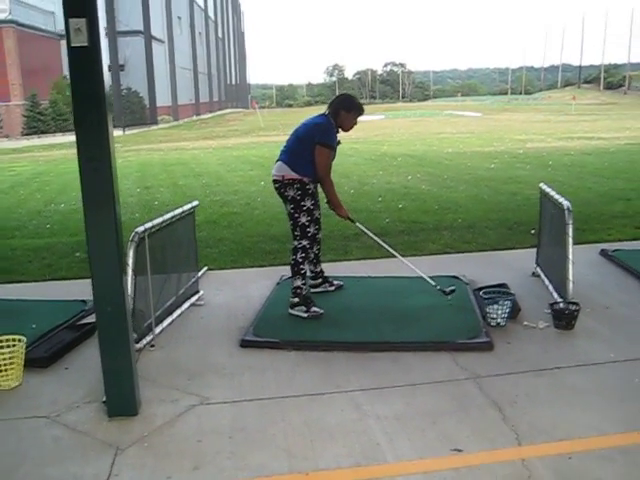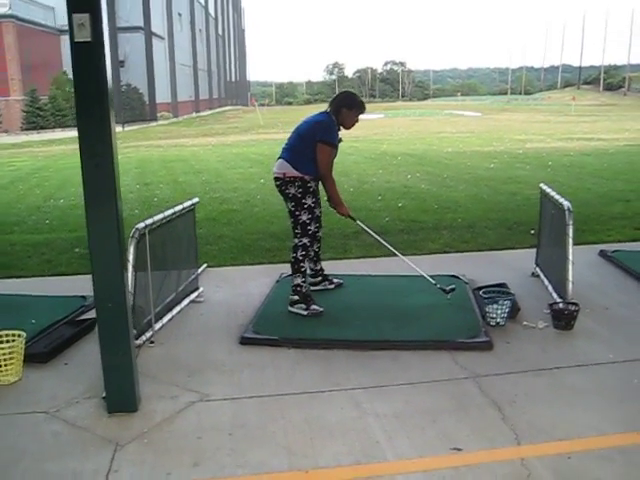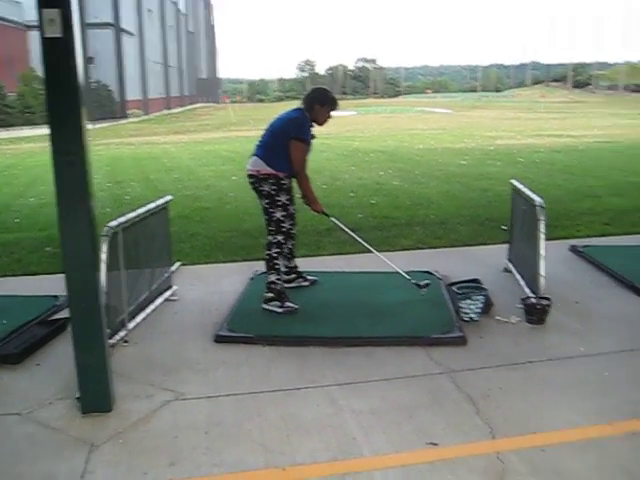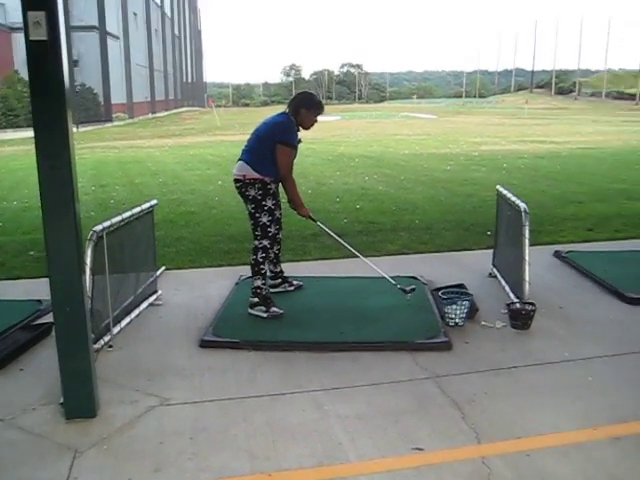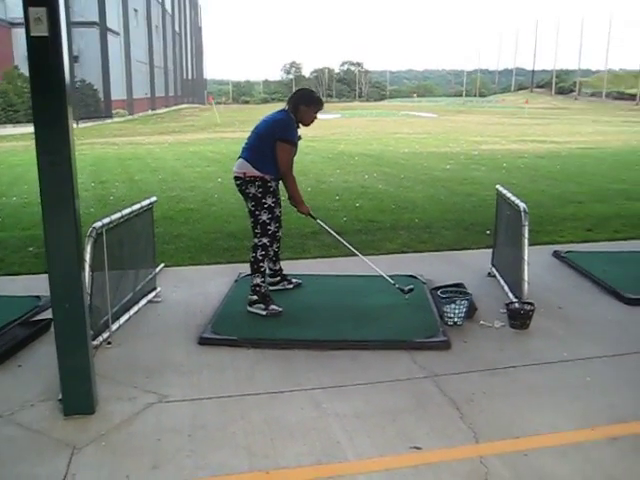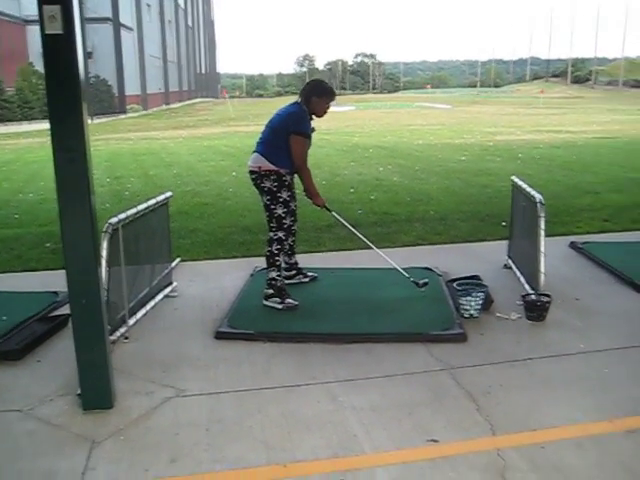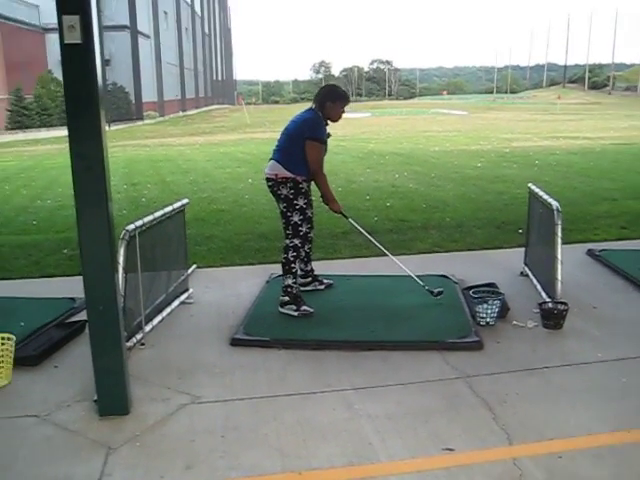
dt=0.1s
person 1, frame 1
left shoulder: (323, 124)
right shoulder: (325, 129)
left elbow: (319, 172)
right elbow: (324, 175)
left wrist: (331, 200)
right wrist: (338, 205)
left hip: (300, 180)
right hip: (292, 181)
left knee: (313, 230)
right knee: (303, 236)
left ankle: (317, 279)
right ankle: (298, 298)
person 1, frame 2
left shoulder: (324, 122)
right shoulder: (327, 127)
left elbow: (320, 170)
right elbow: (325, 173)
left wrist: (332, 198)
right wrist: (339, 204)
left hip: (301, 178)
right hip: (293, 179)
left knee: (314, 228)
right knee: (304, 234)
left ankle: (317, 277)
right ankle: (298, 296)
person 1, frame 3
left shoulder: (297, 118)
right shoulder: (300, 124)
left elbow: (294, 166)
right elbow: (299, 170)
left wrist: (306, 194)
right wrist: (313, 200)
left hip: (274, 175)
right hip: (267, 176)
left knee: (288, 225)
right knee: (278, 231)
left ankle: (290, 274)
right ankle: (272, 293)
person 1, frame 4
left shoulder: (283, 122)
right shoulder: (286, 128)
left elbow: (280, 170)
right elbow: (286, 174)
left wrist: (292, 199)
right wrist: (299, 205)
left hip: (260, 179)
right hip: (253, 180)
left knee: (274, 230)
right knee: (265, 235)
left ankle: (276, 278)
right ankle: (258, 298)
person 1, frame 5
left shoulder: (283, 120)
right shoulder: (286, 125)
left elbow: (280, 168)
right elbow: (286, 171)
left wrist: (293, 196)
right wrist: (299, 202)
left hip: (260, 177)
right hip: (253, 178)
left knee: (274, 228)
right knee: (264, 233)
left ankle: (275, 276)
right ankle: (257, 295)
person 1, frame 6
left shoulder: (296, 112)
right shoulder: (299, 118)
left elbow: (294, 160)
right elbow: (300, 164)
left wrist: (309, 189)
right wrist: (314, 194)
left hip: (275, 171)
right hip: (268, 172)
left knee: (289, 221)
right knee: (280, 227)
left ankle: (291, 270)
right ankle: (273, 289)
person 1, frame 7
left shoulder: (311, 118)
right shoulder: (314, 124)
left elbow: (311, 166)
right elbow: (316, 170)
left wrist: (326, 195)
right wrist: (331, 199)
left hip: (293, 179)
right hip: (285, 180)
left knee: (305, 229)
right knee: (295, 234)
left ankle: (306, 277)
right ankle: (288, 297)
